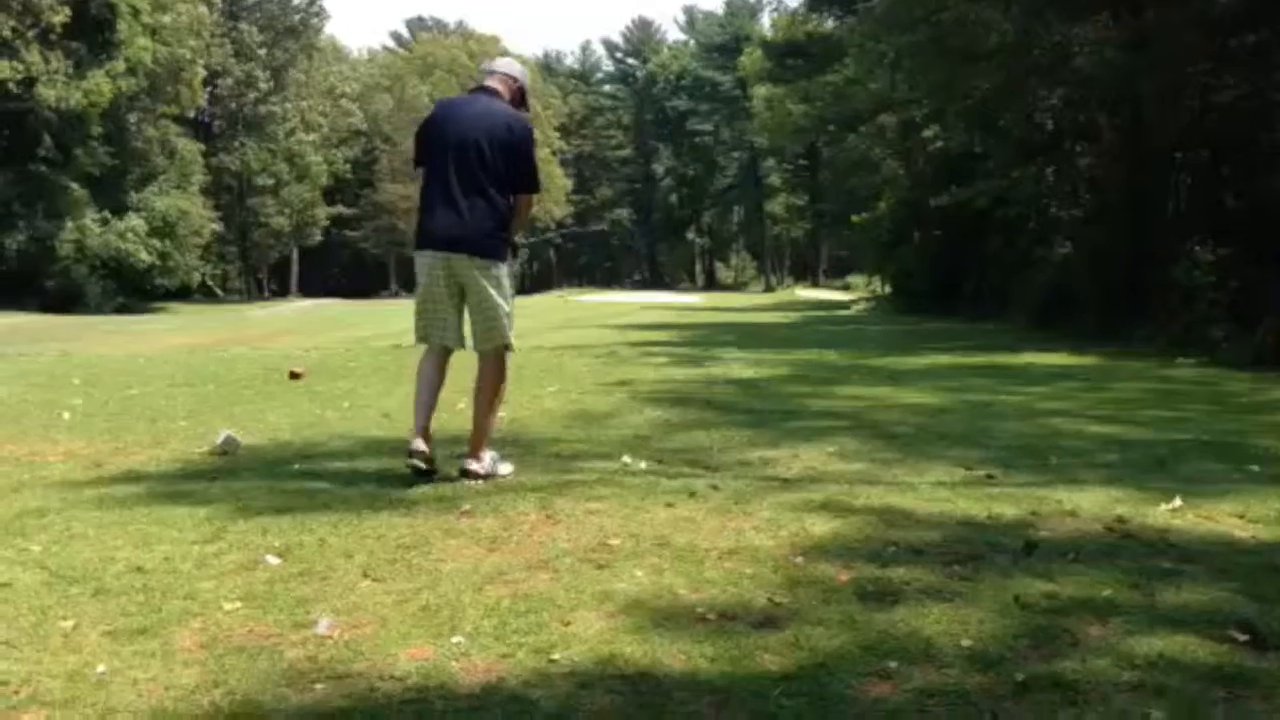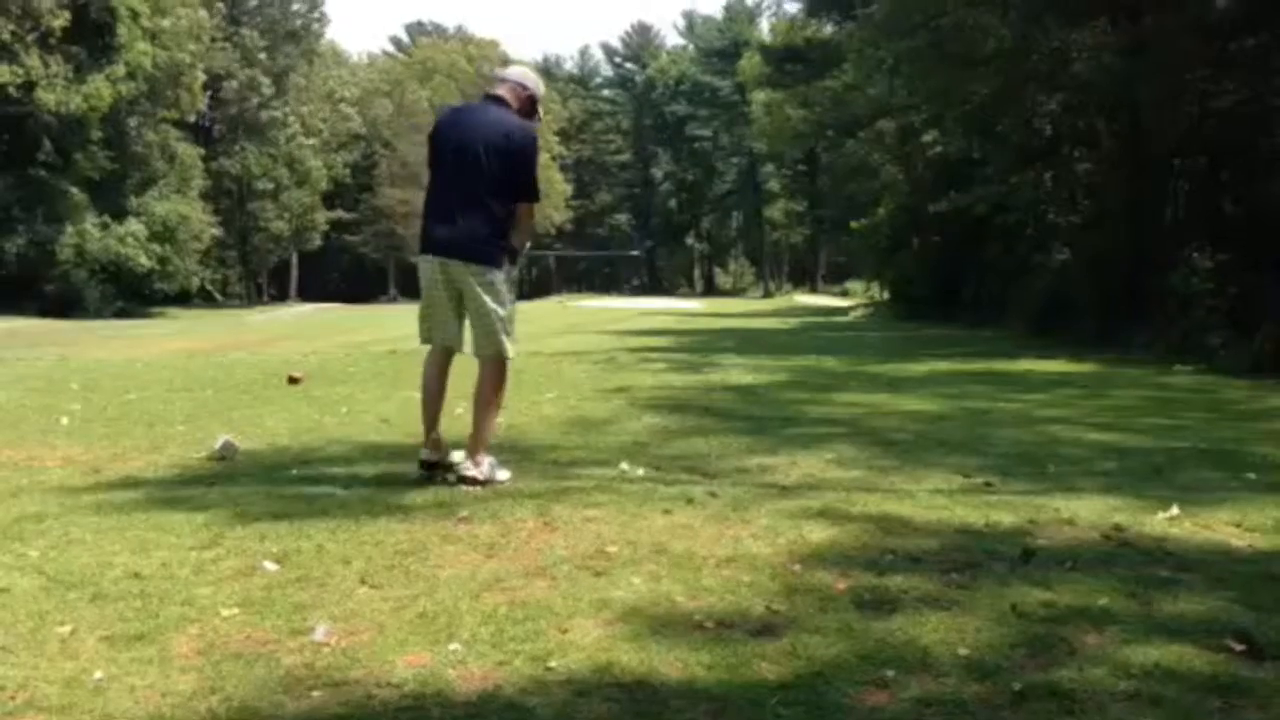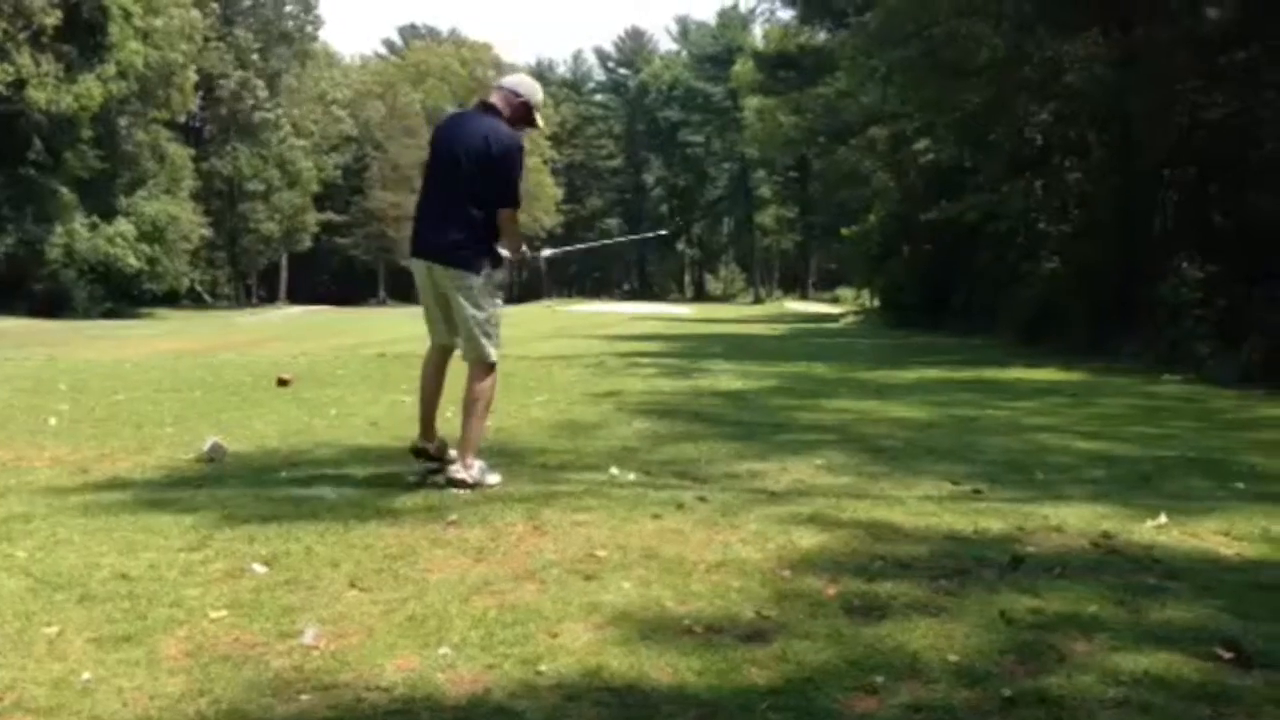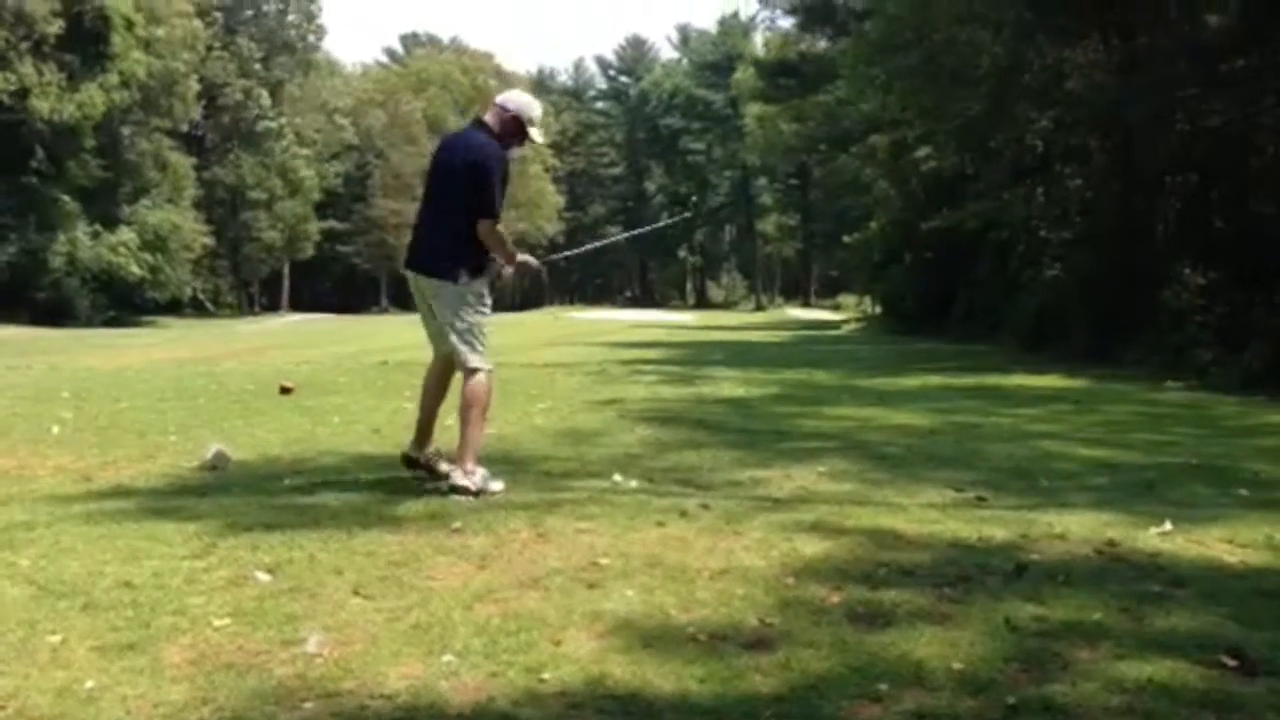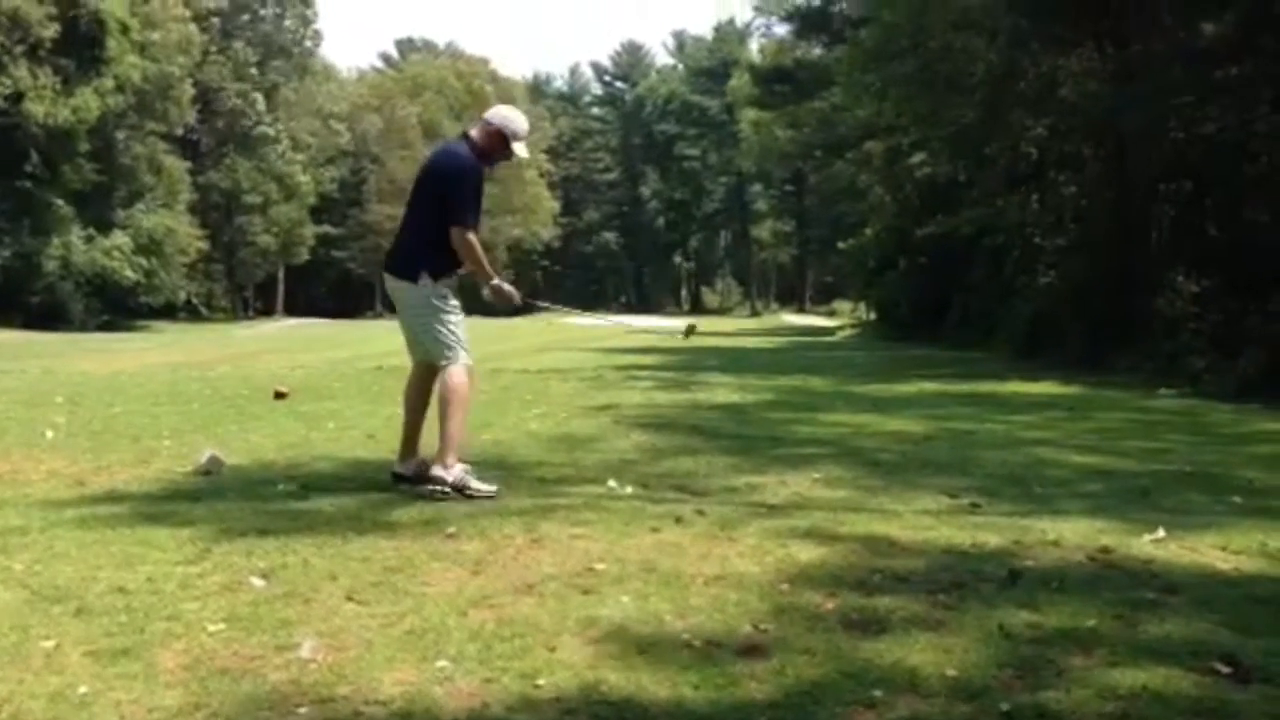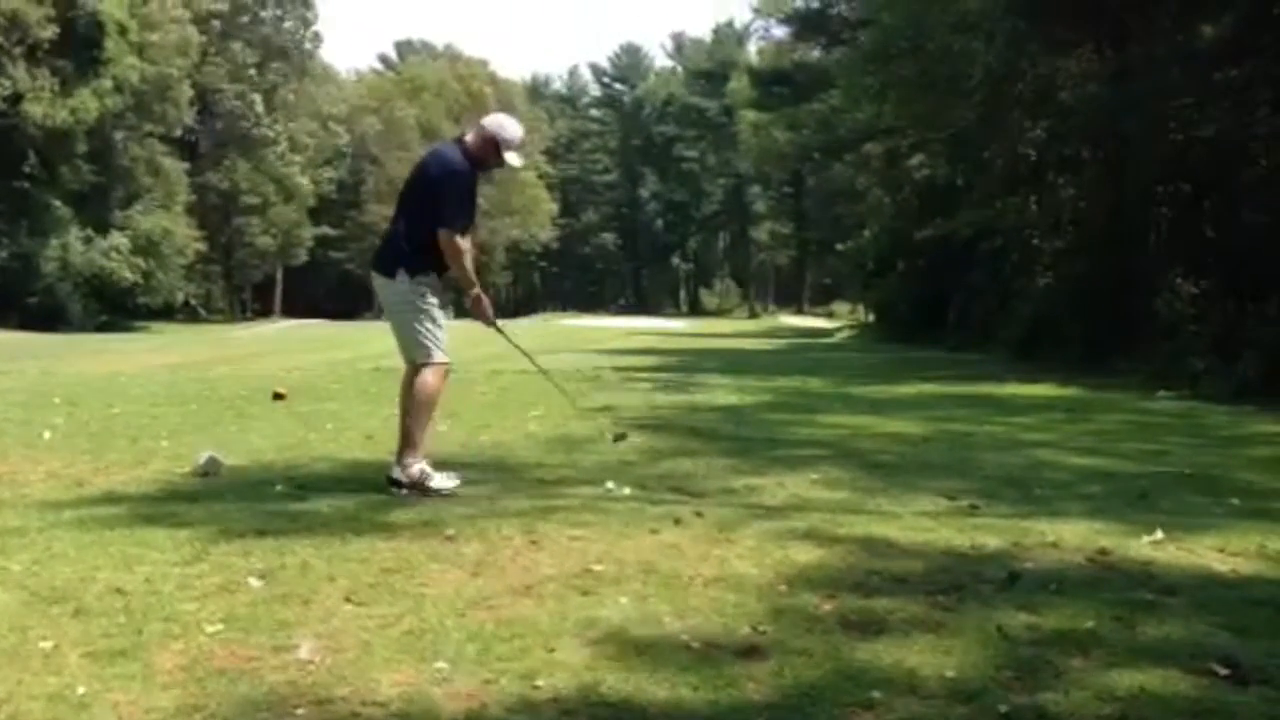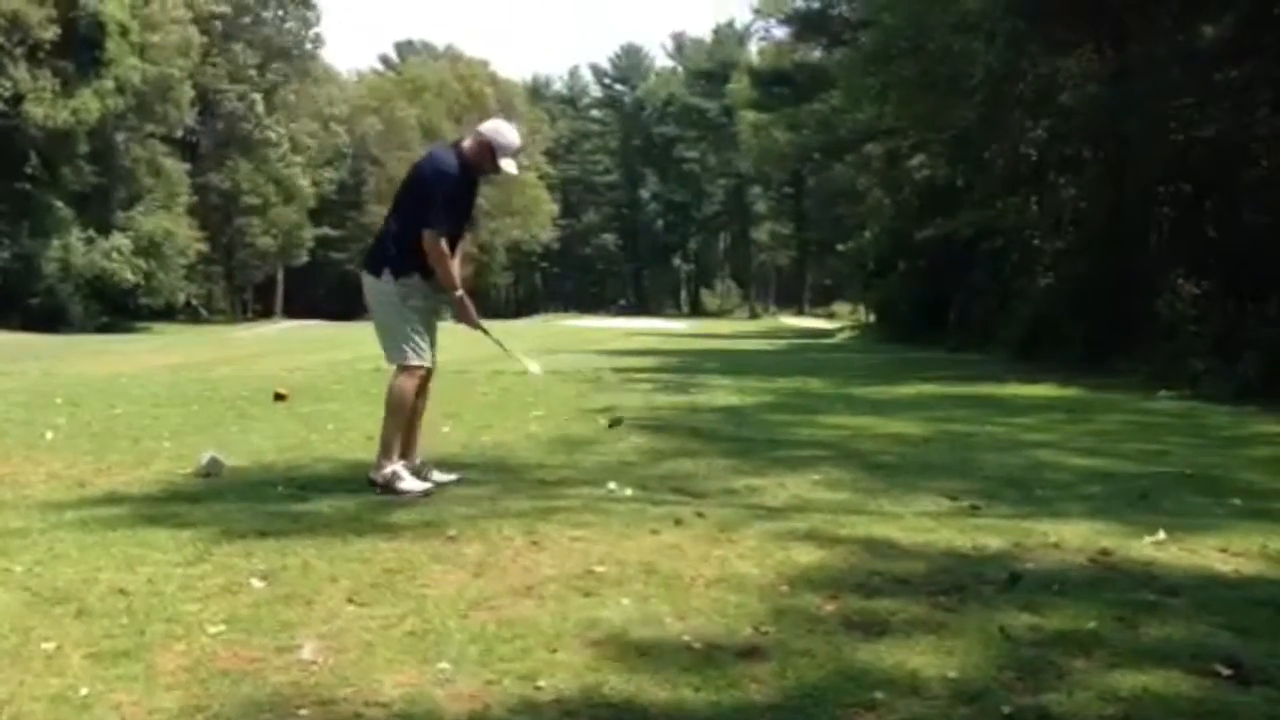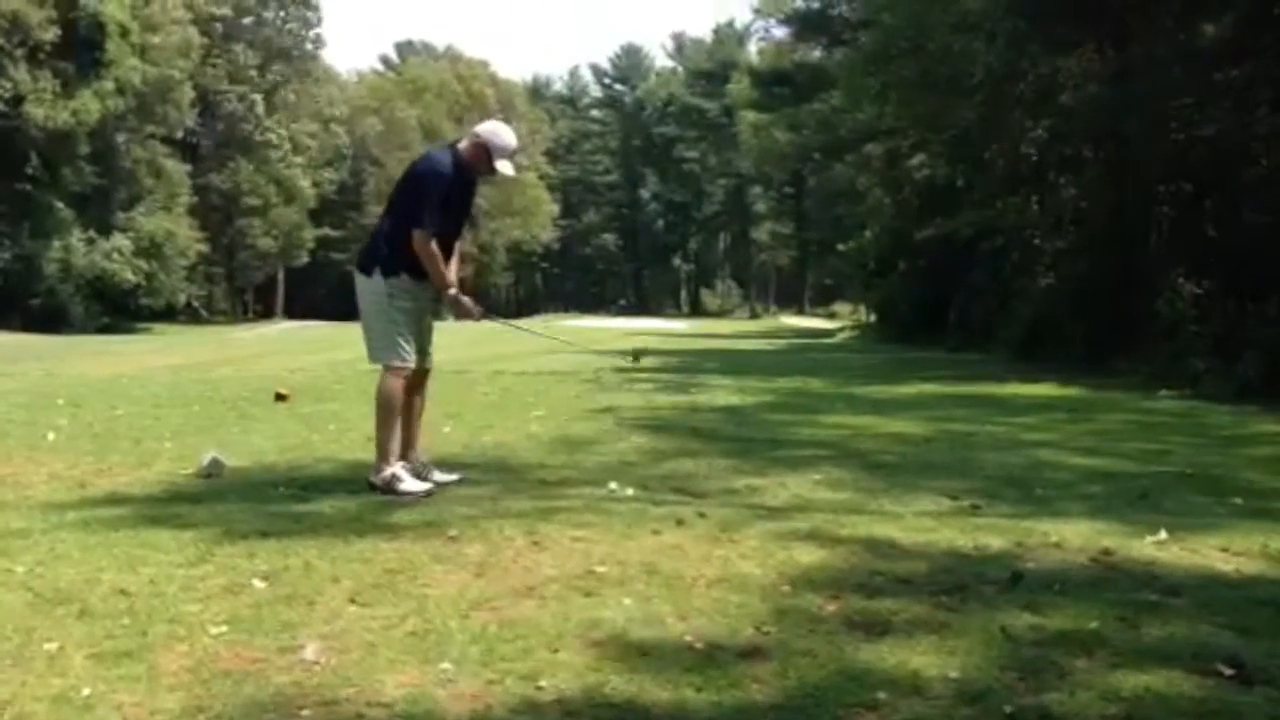
dt=0.2s
person 1, frame 1
left shoulder: (439, 114)
right shoulder: (517, 125)
left elbow: (425, 171)
right elbow: (525, 201)
right wrist: (507, 235)
left hip: (433, 245)
right hip: (485, 250)
left knee: (437, 345)
right knee: (492, 351)
left ankle: (421, 438)
right ankle: (479, 455)
person 1, frame 2
left shoulder: (448, 120)
right shoulder: (520, 134)
right elbow: (525, 209)
right wrist: (518, 244)
left hip: (435, 250)
right hip: (485, 256)
left knee: (441, 347)
right knee: (493, 356)
left ankle: (431, 446)
right ankle: (477, 460)
person 1, frame 3
left shoulder: (448, 126)
right shoulder: (506, 141)
right elbow: (505, 215)
left wrist: (500, 245)
right wrist: (516, 248)
left hip: (425, 253)
right hip: (468, 261)
left knee: (441, 345)
right knee: (482, 360)
left ankle: (427, 439)
right ankle: (466, 463)
person 1, frame 4
left shoulder: (453, 143)
right shoulder: (491, 155)
right elbow: (485, 227)
left wrist: (494, 259)
right wrist: (514, 259)
left hip: (422, 265)
right hip: (455, 272)
left knee: (446, 355)
right knee: (476, 366)
left ankle: (420, 448)
right ankle: (467, 469)
person 1, frame 5
left shoulder: (452, 155)
right shoulder: (465, 165)
right elbow: (460, 236)
left wrist: (481, 276)
right wrist: (493, 281)
left hip: (409, 272)
right hip: (423, 276)
left knee: (427, 363)
right knee: (456, 364)
left ankle: (408, 461)
right ankle: (449, 466)
person 1, frame 6
left shoulder: (455, 162)
right shoulder: (453, 167)
left elbow: (459, 235)
right elbow: (448, 239)
left wrist: (466, 284)
right wrist: (474, 291)
left hip: (408, 272)
right hip: (405, 274)
left knee: (420, 363)
right knee: (435, 362)
left ankle: (406, 461)
right ankle: (411, 464)
person 1, frame 7
left shoulder: (462, 173)
right shoulder: (443, 170)
left elbow: (452, 239)
right elbow: (431, 241)
left wrist: (451, 288)
right wrist: (457, 294)
left hip: (413, 277)
right hip: (394, 275)
left knee: (420, 367)
right knee: (413, 366)
left ankle: (409, 461)
right ankle: (385, 466)
person 1, frame 8
left shoulder: (463, 177)
right shoulder: (436, 170)
left elbow: (449, 238)
right elbow: (421, 240)
left wrist: (450, 286)
right wrist: (451, 292)
left hip: (415, 279)
right hip: (387, 276)
left knee: (419, 369)
right knee: (399, 367)
left ankle: (411, 461)
right ankle: (385, 469)
